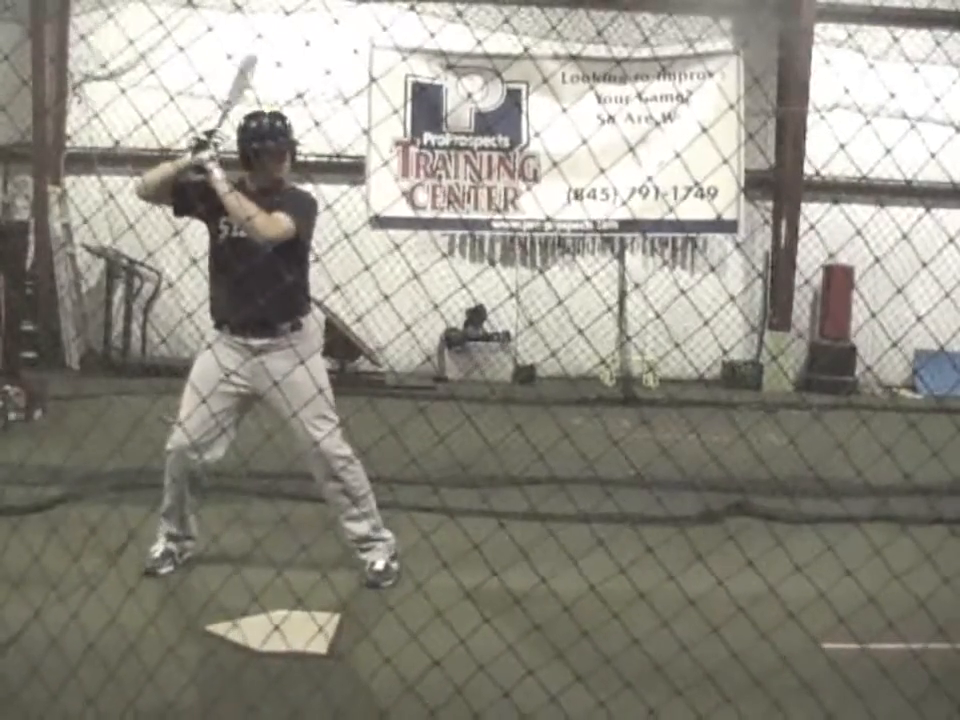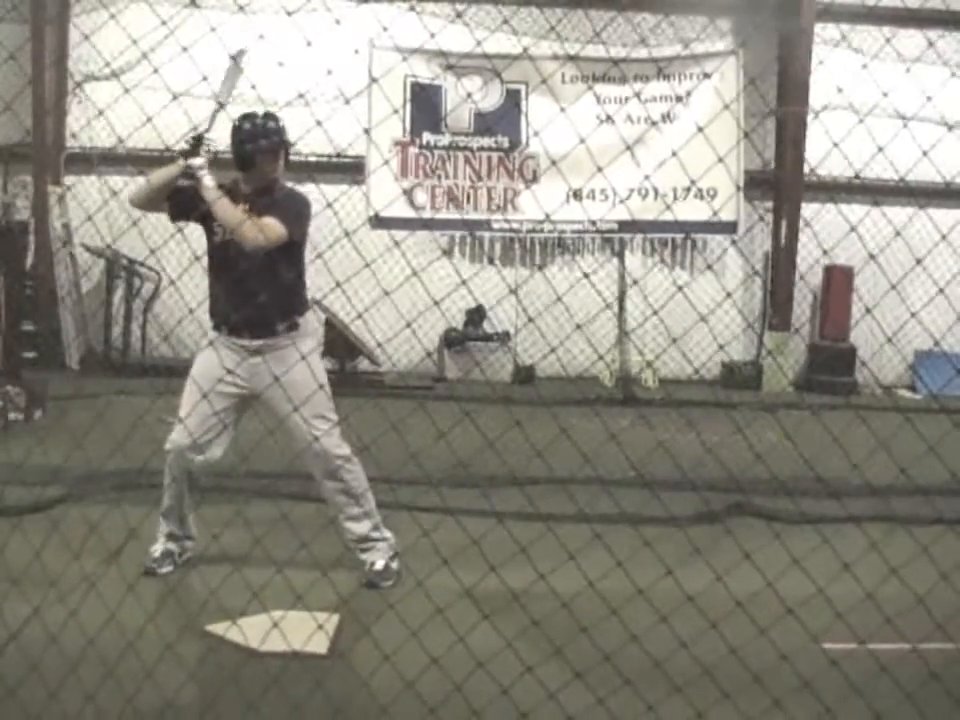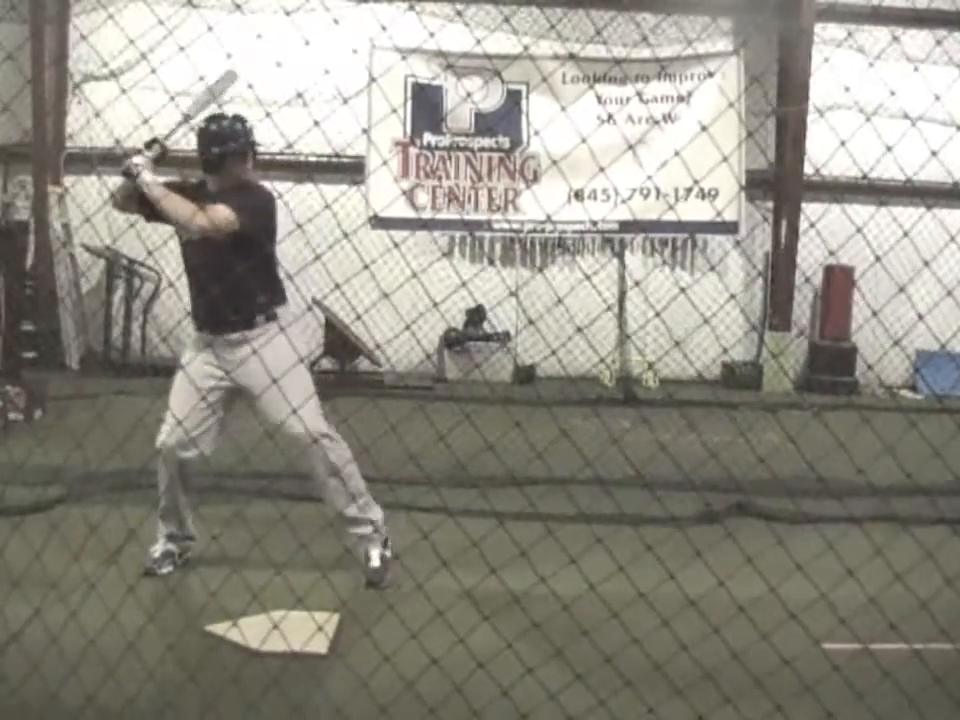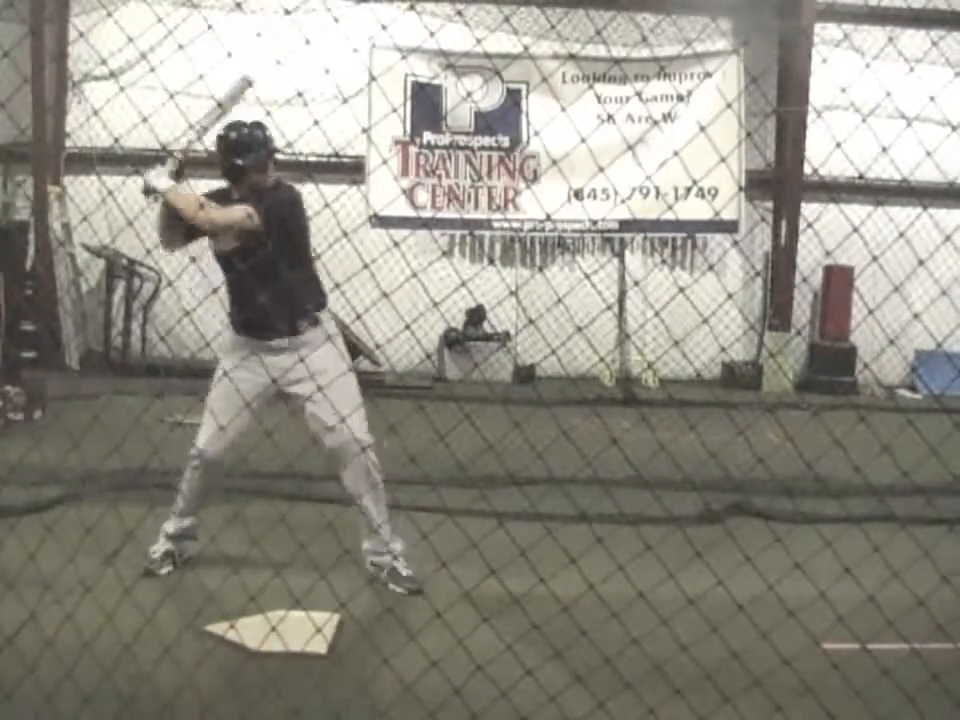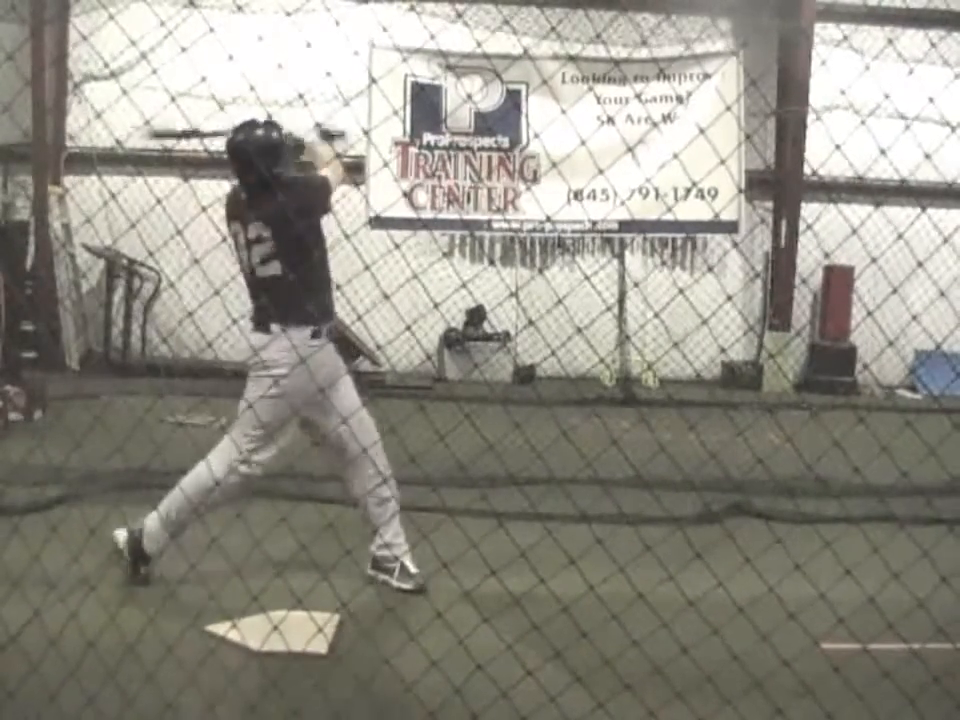
dt=0.4s
person 1, frame 1
left shoulder: (300, 203)
right shoulder: (213, 194)
left elbow: (265, 229)
right elbow: (144, 189)
left wrist: (216, 178)
right wrist: (189, 162)
left hip: (289, 346)
right hip: (228, 346)
left knee: (330, 450)
right knee: (182, 447)
left ankle: (377, 545)
right ankle: (174, 538)
person 1, frame 2
left shoulder: (293, 203)
right shoulder: (212, 196)
left elbow: (253, 237)
right elbow: (139, 200)
left wrist: (206, 183)
right wrist: (181, 168)
left hip: (287, 345)
right hip: (226, 347)
left knee: (329, 449)
right knee: (181, 447)
left ankle: (377, 545)
right ankle: (174, 537)
person 1, frame 3
left shoulder: (256, 198)
right shoulder: (186, 193)
left elbow: (196, 222)
right elbow: (121, 203)
left wrist: (147, 179)
right wrist: (138, 175)
left hip: (263, 335)
right hip: (208, 342)
left knee: (312, 430)
right knee: (172, 445)
left ankle: (371, 532)
right ankle: (174, 539)
person 1, frame 4
left shoulder: (283, 195)
right shoulder: (217, 202)
left elbow: (220, 220)
right elbow: (169, 240)
left wrist: (166, 186)
right wrist: (167, 193)
left hip: (311, 341)
right hip: (249, 347)
left knee: (353, 443)
right knee: (208, 449)
left ankle: (385, 552)
right ankle: (175, 536)
person 1, frame 5
left shoulder: (237, 202)
right shoulder: (293, 199)
right elbow: (333, 169)
right wrist: (318, 146)
left hip: (312, 345)
right hip: (289, 350)
left knee: (364, 444)
right knee: (241, 455)
left ankle: (389, 552)
right ankle: (145, 538)
